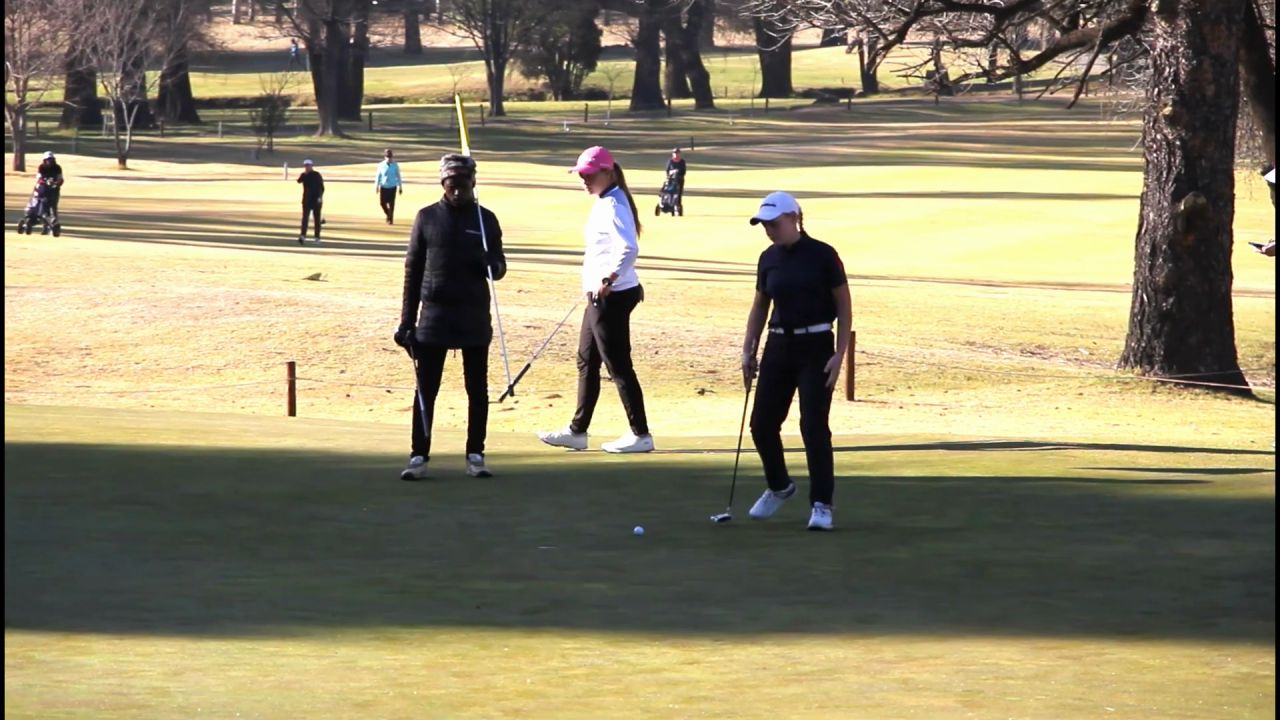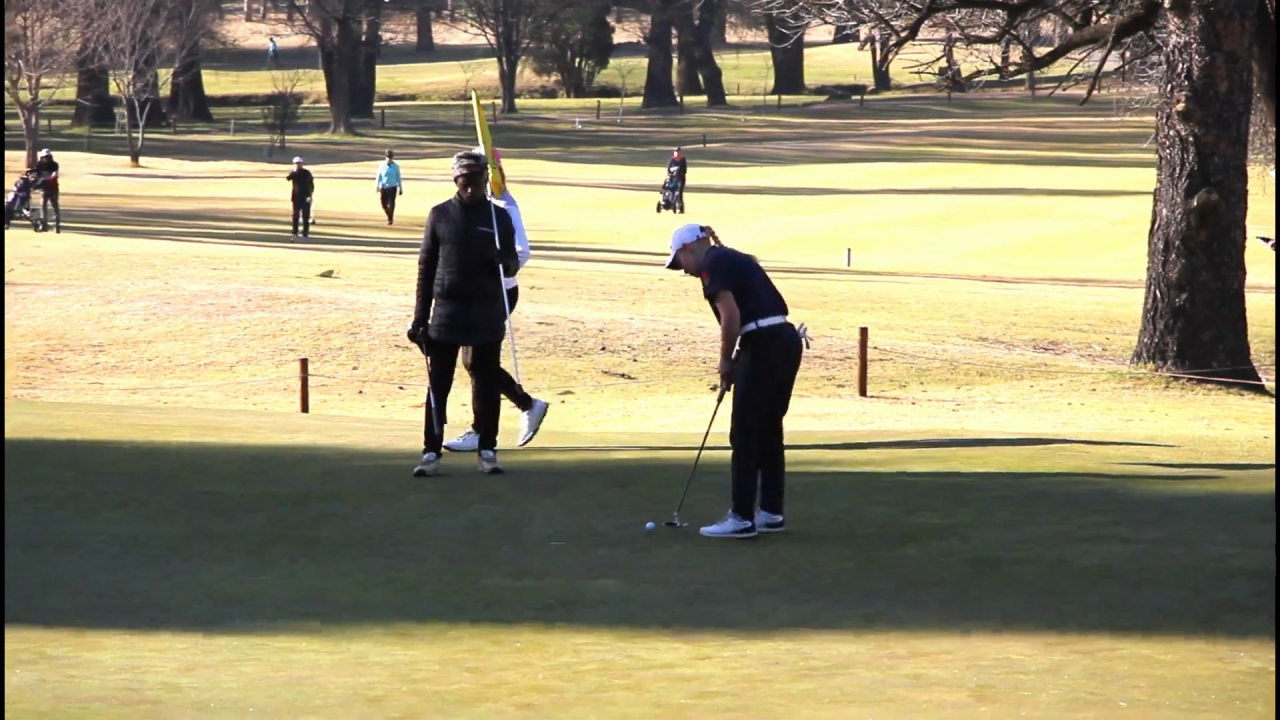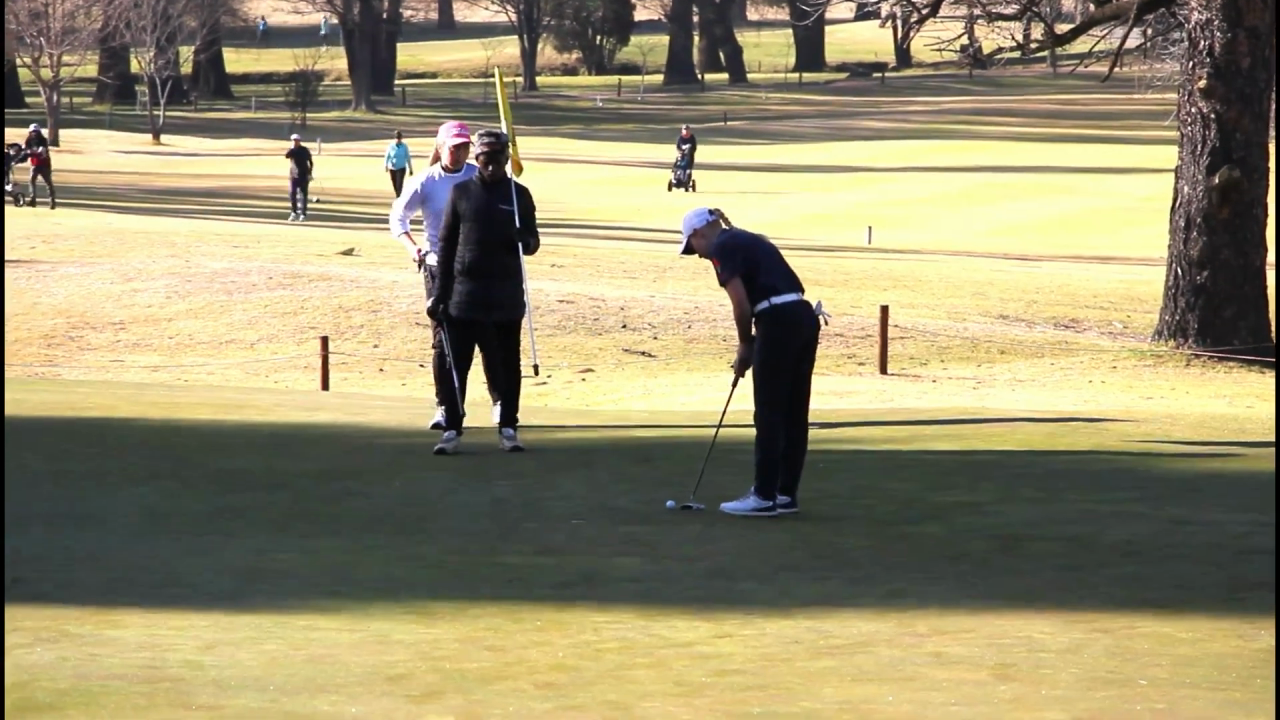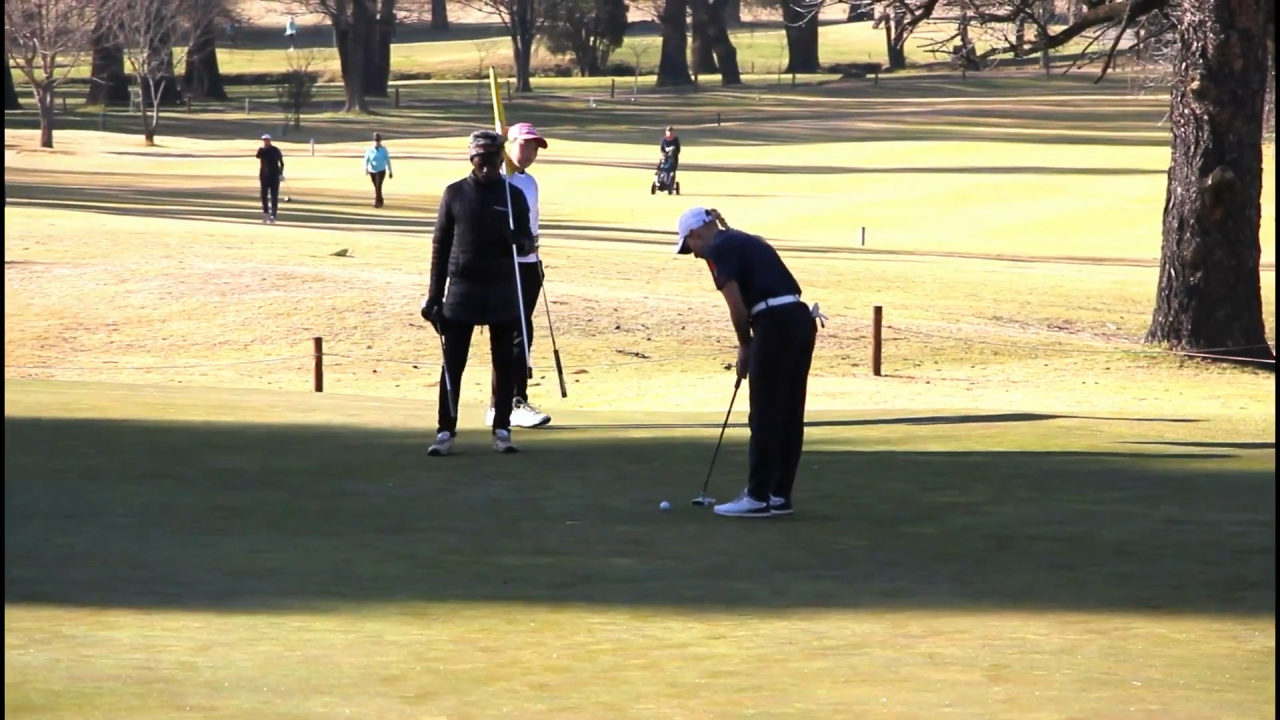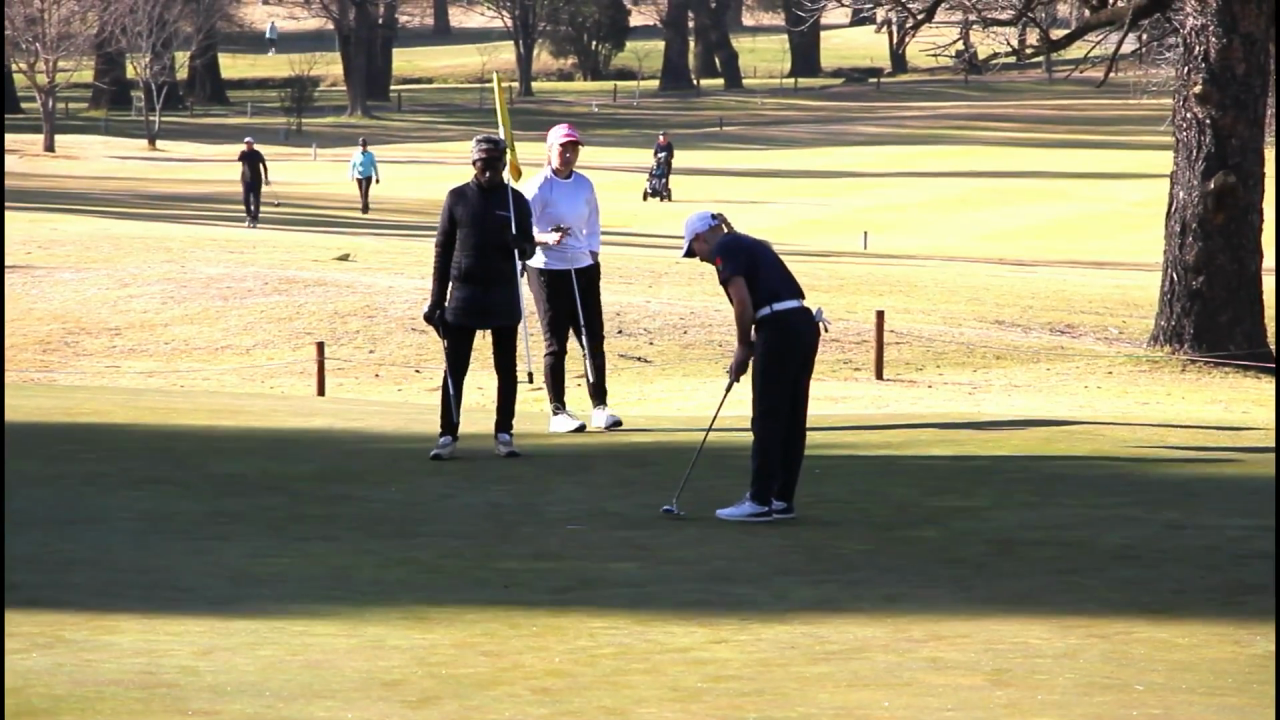
dt=1s
person 1, frame 1
left shoulder: (486, 219)
right shoulder: (426, 217)
left elbow: (499, 267)
right elbow: (412, 271)
left wrist: (489, 265)
right wrist: (407, 320)
left hip: (474, 315)
right hip: (434, 315)
left knee: (477, 389)
right knee: (425, 389)
left ankle: (475, 454)
right ankle: (419, 456)
person 1, frame 2
left shoulder: (499, 216)
right shoulder: (439, 215)
left elbow: (512, 264)
right elbow: (426, 268)
left wrist: (503, 263)
right wrist: (420, 318)
left hip: (487, 313)
right hip: (446, 312)
left knee: (488, 385)
right knee: (438, 386)
left ankle: (487, 451)
right ankle: (431, 452)
person 1, frame 3
left shoulder: (519, 194)
right shoulder: (460, 192)
left elbow: (533, 242)
right elbow: (446, 245)
left wrist: (523, 239)
right wrist: (440, 294)
left hip: (507, 291)
right hip: (466, 290)
left knee: (508, 363)
right knee: (457, 363)
left ankle: (508, 428)
right ankle: (452, 430)
person 1, frame 4
left shoulder: (514, 195)
right shoulder: (454, 194)
left elbow: (527, 243)
right elbow: (440, 246)
left wrist: (518, 241)
right wrist: (434, 295)
left hip: (502, 292)
right hip: (461, 290)
left knee: (504, 364)
right knee: (452, 365)
left ankle: (501, 430)
right ankle: (446, 431)
person 1, frame 5
left shoulder: (516, 200)
right shoulder: (457, 198)
left elbow: (529, 247)
right elbow: (442, 251)
left wrist: (519, 246)
right wrist: (436, 300)
left hip: (504, 296)
right hip: (463, 295)
left knee: (506, 369)
right knee: (454, 369)
left ankle: (504, 434)
right ankle: (447, 436)
person 2, frame 1
left shoulder: (823, 254)
right shoulder: (768, 258)
left elbow: (844, 305)
right elbow: (760, 305)
left wrist: (839, 355)
right wrist: (748, 349)
left hip: (816, 349)
right hip: (778, 347)
left knee: (813, 426)
right knee: (762, 424)
left ankle: (821, 504)
right ankle: (778, 486)
person 2, frame 2
left shoulder: (712, 264)
right shoulder: (736, 259)
left elbow: (731, 316)
left wrist: (726, 361)
right wrist: (736, 360)
left hip: (765, 347)
right hip: (787, 342)
left knee: (745, 433)
right knee: (768, 430)
left ankle: (742, 517)
right ankle: (771, 512)
person 2, frame 3
left shoulder: (722, 248)
right shoulder: (748, 240)
left elbow: (742, 305)
left wrist: (744, 345)
right wrist: (750, 346)
left hip: (779, 323)
right hip: (804, 319)
left knee: (769, 413)
right knee: (794, 413)
left ankle: (764, 496)
right ankle: (786, 494)
person 2, frame 4
left shoulder: (717, 249)
right shoulder: (745, 241)
left elbow: (738, 307)
left wrist: (744, 347)
right wrist: (751, 345)
left hip: (776, 326)
right hip: (801, 320)
left knee: (765, 416)
right knee: (789, 414)
left ankle: (758, 497)
right ankle: (780, 495)
person 2, frame 5
left shoulder: (724, 249)
right shoulder: (750, 245)
left elbow: (743, 304)
left wrist: (743, 347)
right wrist: (750, 347)
left hip: (780, 331)
right hip: (803, 325)
left knee: (768, 419)
right knee: (792, 419)
left ankle: (760, 502)
right ankle: (782, 500)
person 3, frame 1
left shoulder: (613, 206)
right shoulder: (606, 203)
left elbow: (629, 249)
left wrist: (607, 281)
right wrist: (595, 280)
left hip: (612, 296)
right hip: (603, 296)
left knee: (618, 366)
right knee: (586, 361)
left ankle: (640, 435)
right ankle: (577, 430)
person 3, frame 2
left shoulder: (503, 206)
left elbow: (521, 252)
left knee: (477, 362)
right knee: (475, 360)
left ankle: (481, 431)
right ankle: (529, 405)
person 3, frame 3
right shoulder: (425, 183)
right elbow: (398, 218)
right wrist: (412, 245)
right hip: (440, 268)
right knee: (443, 340)
left ankle: (501, 403)
right ankle: (444, 407)
person 3, frame 4
left shoulder: (530, 182)
left wrist: (537, 257)
left hip: (529, 265)
left knee: (511, 337)
right knee: (519, 334)
left ankle: (497, 407)
right ankle: (520, 404)
person 3, frame 5
left shoulder: (584, 185)
right shoulder: (538, 187)
left wrist: (593, 256)
right wrist: (547, 239)
left hip: (583, 270)
right hip: (548, 272)
left knee: (594, 339)
right knee: (556, 344)
left ankle: (600, 407)
right ankle: (558, 412)
